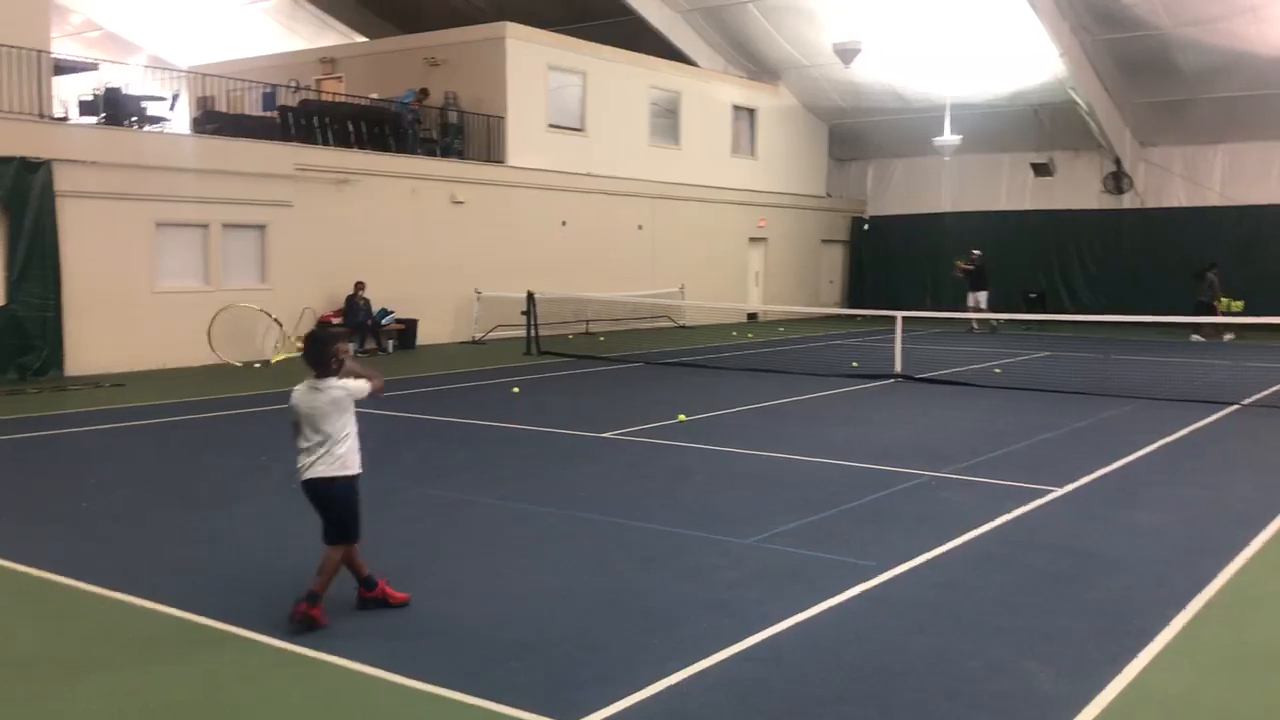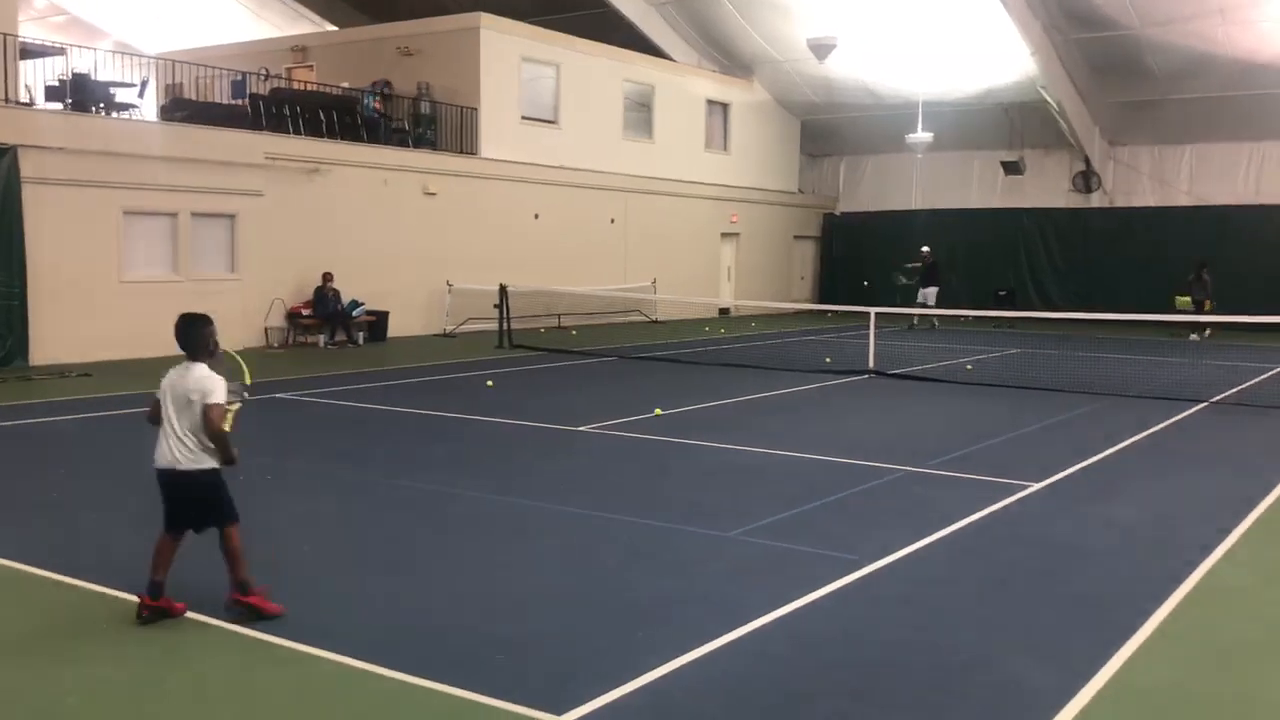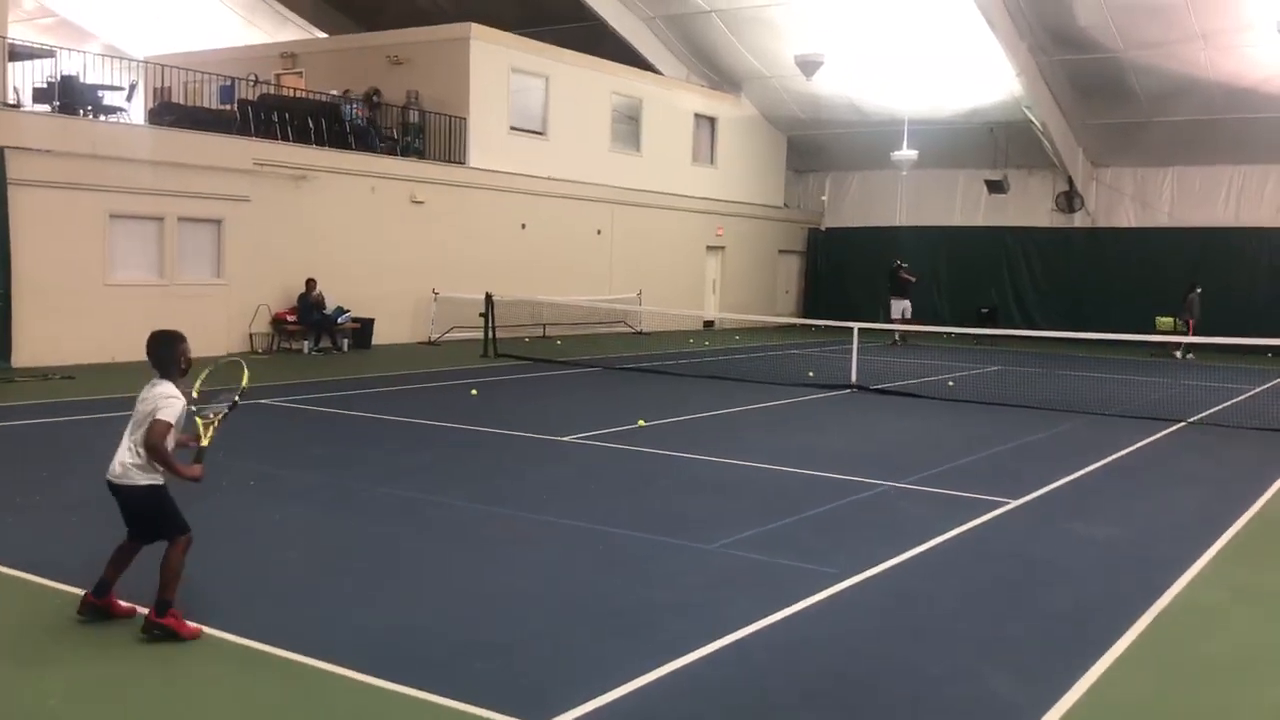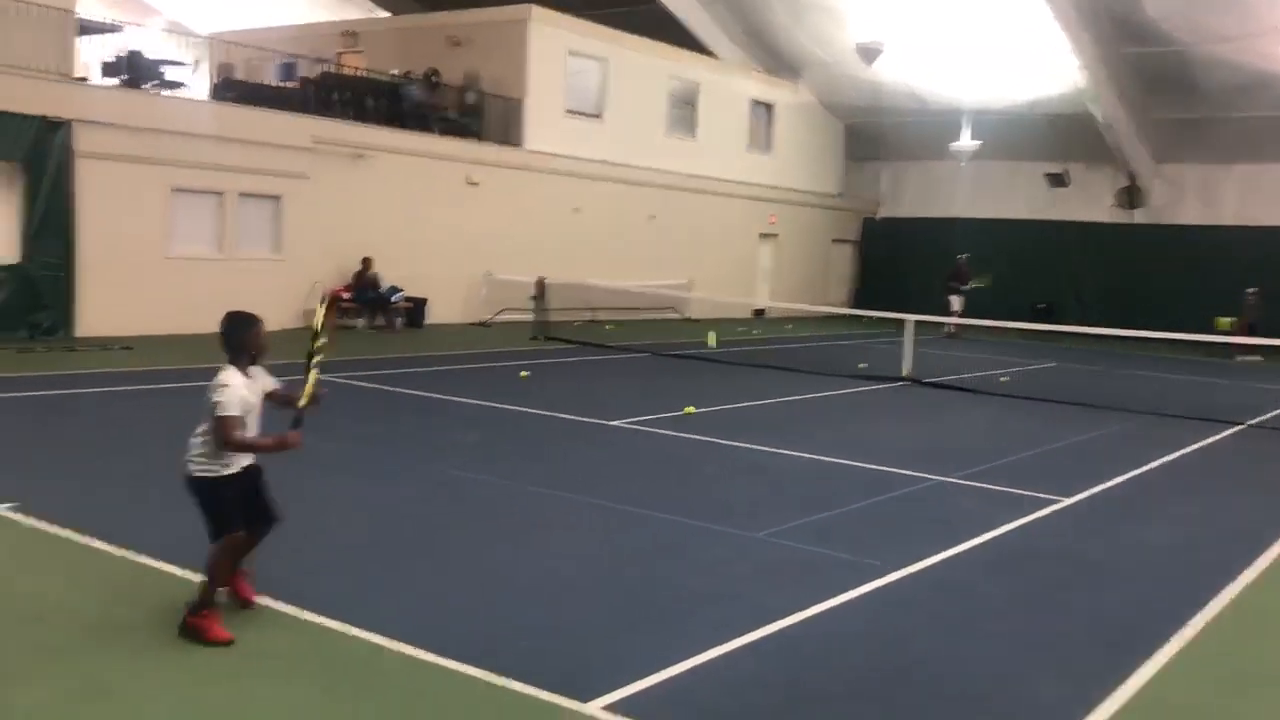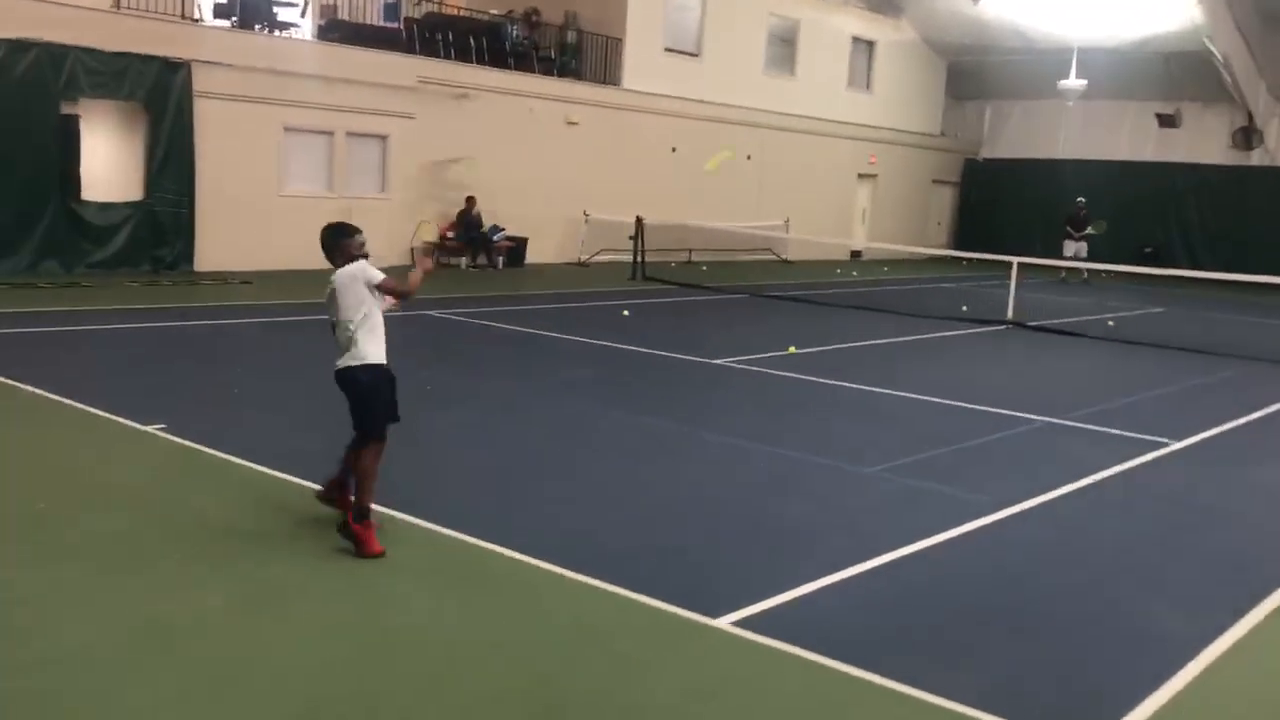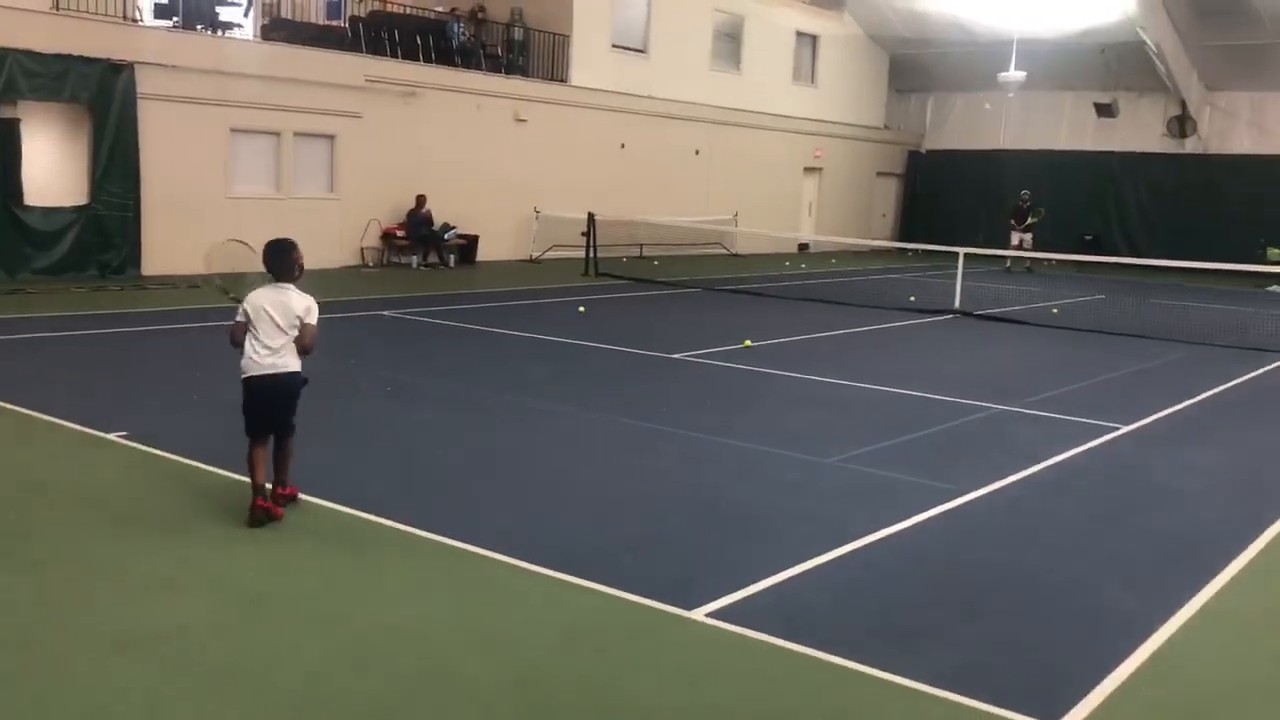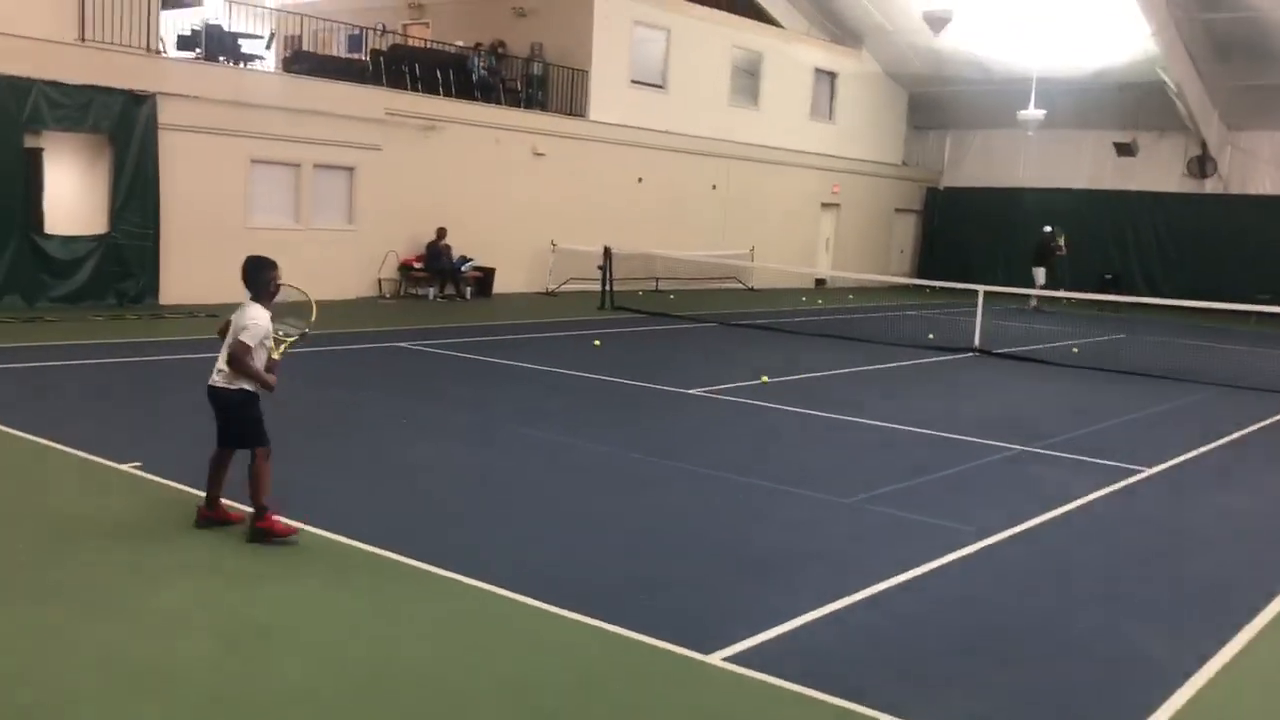
dt=0.7s
person 1, frame 1
left shoulder: (298, 395)
right shoulder: (345, 389)
right elbow: (377, 384)
right wrist: (354, 369)
left hip: (310, 477)
right hip: (337, 477)
left knee: (342, 536)
right knee: (341, 541)
left ankle: (371, 588)
right ankle: (308, 604)
person 1, frame 2
left shoulder: (171, 377)
right shoulder: (214, 382)
left elbow: (153, 417)
right elbow: (215, 426)
right wrist: (229, 454)
left hip: (167, 466)
right hip: (199, 468)
left knee: (173, 530)
right knee: (229, 525)
left ankle: (153, 599)
right ankle: (245, 594)
person 1, frame 3
left shoulder: (152, 389)
right shoulder: (173, 398)
right elbow: (153, 443)
left wrist: (182, 439)
right wrist: (183, 471)
left hip: (121, 476)
right hip: (141, 481)
left knee: (138, 537)
right knee: (180, 537)
left ankle: (99, 597)
right ankle: (162, 615)
person 1, frame 4
left shoulder: (253, 373)
right shoulder: (227, 386)
left elbow: (276, 394)
right elbow: (227, 441)
left wrist: (297, 399)
right wrist: (275, 444)
left hip: (242, 467)
right hip: (210, 472)
left knee: (264, 521)
right knee: (231, 536)
left ankle: (230, 574)
right ankle: (198, 615)
person 1, frame 5
left shoulder: (336, 285)
right shoulder: (359, 271)
right elbow: (404, 291)
left wrist: (379, 304)
right wrist: (421, 267)
left hip: (363, 367)
right hip: (364, 369)
left knee: (368, 435)
right knee: (373, 439)
left ankle: (338, 488)
right ankle: (358, 521)
person 1, frame 6
left shoulder: (253, 298)
right shoulder: (306, 302)
left elbow: (236, 339)
right elbow: (307, 345)
left hip: (254, 376)
right hip: (287, 375)
left knee: (259, 440)
right knee: (284, 434)
left ankle: (261, 499)
right ankle: (281, 488)
person 1, frame 7
left shoulder: (245, 310)
right shoulder: (259, 320)
left elbow: (224, 331)
right elbow: (235, 358)
right wrist: (263, 378)
left hip: (221, 388)
right hip: (235, 391)
left knee: (226, 448)
right knee: (261, 450)
left ankle: (211, 508)
right ankle: (262, 519)
